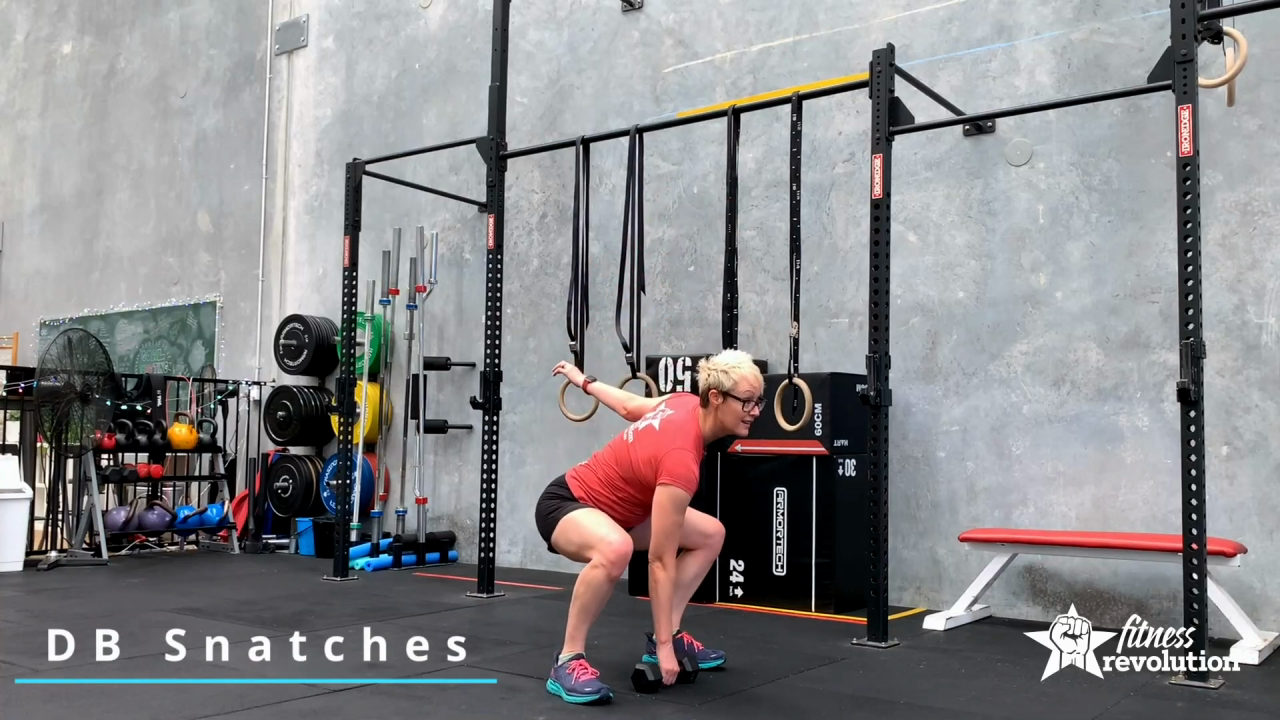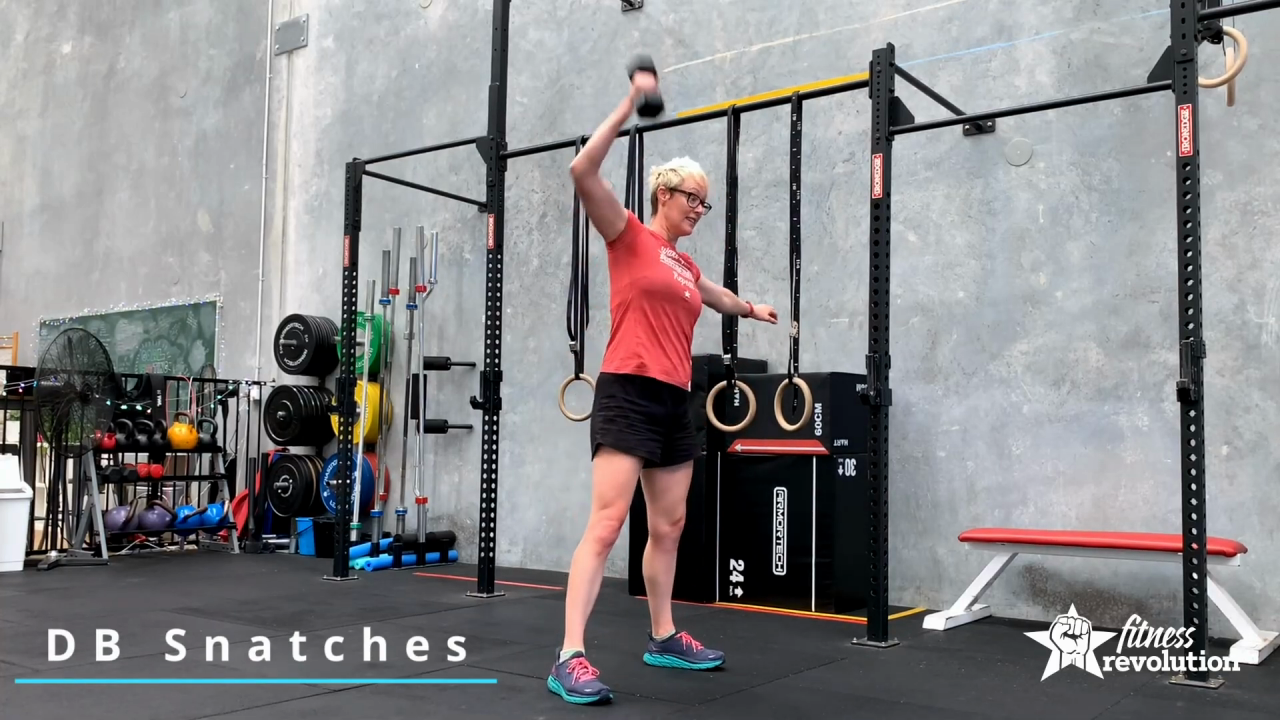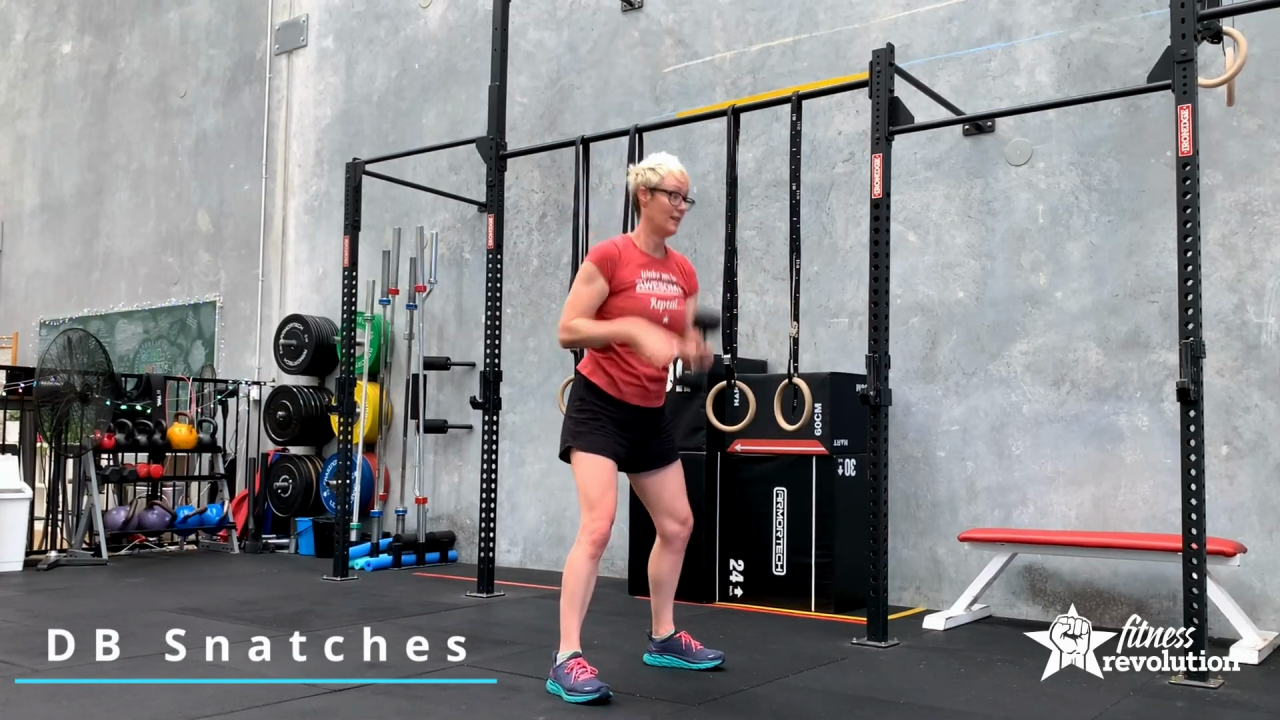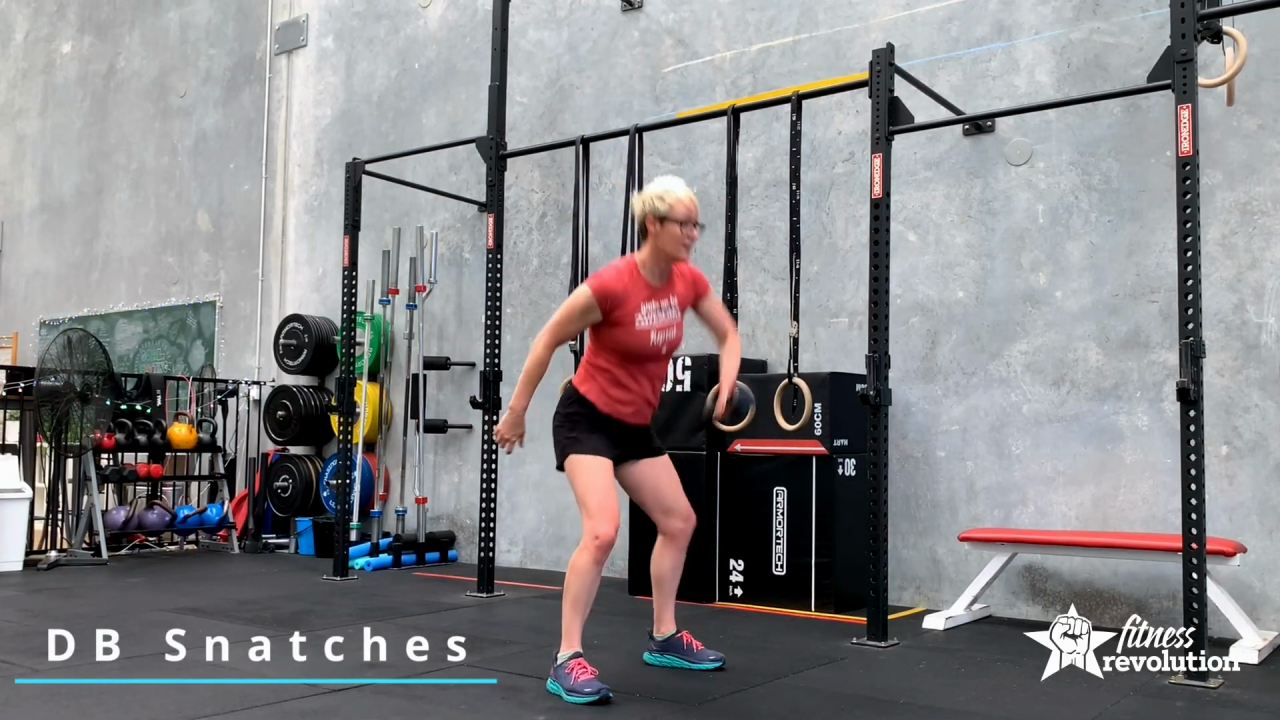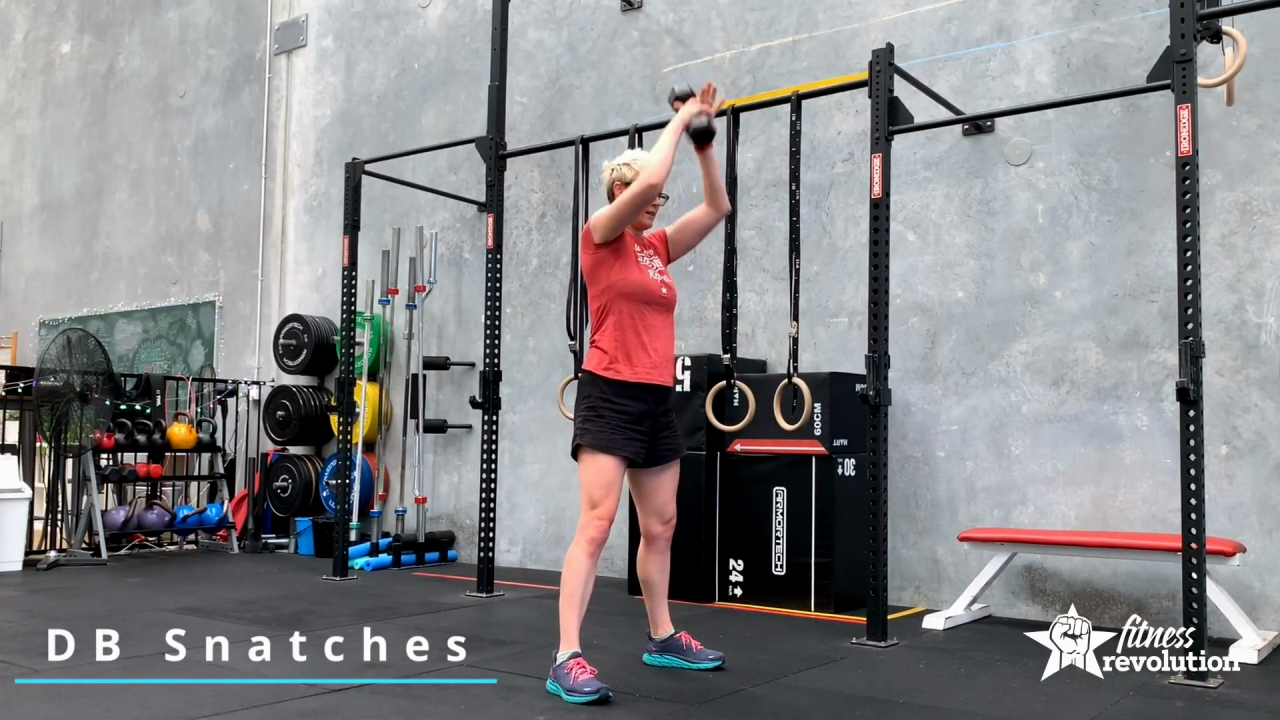
dt=1s
person 1, frame 1
left shoulder: (686, 405)
right shoulder: (681, 461)
left elbow: (631, 407)
right elbow: (661, 561)
left wrist: (585, 381)
right wrist: (665, 650)
left hip: (608, 501)
right hip: (564, 504)
left knee: (711, 534)
right knee: (615, 549)
left ankle: (666, 635)
right ankle: (569, 661)
person 1, frame 2
left shoulder: (684, 263)
right shoulder: (627, 236)
left elbow: (709, 293)
right elbow: (581, 171)
left wrist: (751, 308)
right wrist: (628, 107)
left hip: (674, 400)
right hip: (627, 394)
left knee: (668, 527)
right knee: (606, 526)
left ankle: (663, 636)
right ankle: (570, 657)
person 1, frame 3
left shoulder: (684, 271)
right shoulder: (607, 257)
left elbow: (695, 353)
right elbow: (568, 330)
left wrist: (695, 350)
right wrist: (637, 332)
left hip: (650, 412)
right hip: (601, 405)
left knee: (676, 524)
right knee: (598, 528)
left ankle: (663, 637)
right ankle: (567, 658)
person 1, frame 4
left shoulder: (688, 280)
right shoulder: (611, 284)
left elbow: (728, 332)
right elbow: (548, 341)
left wrist: (728, 375)
right wrist: (515, 413)
left hip: (636, 425)
right hip: (586, 419)
left knee: (680, 521)
right knee: (603, 531)
left ankle: (665, 636)
right ankle: (567, 660)
person 1, frame 5
left shoulder: (656, 247)
right shoulder: (601, 236)
left elbow: (717, 208)
right elbow: (648, 178)
left wrist: (703, 137)
right wrist: (678, 119)
left hip: (657, 401)
right hip: (610, 396)
left knee: (660, 527)
right knee: (595, 526)
left ankle: (662, 636)
right ankle: (567, 658)
